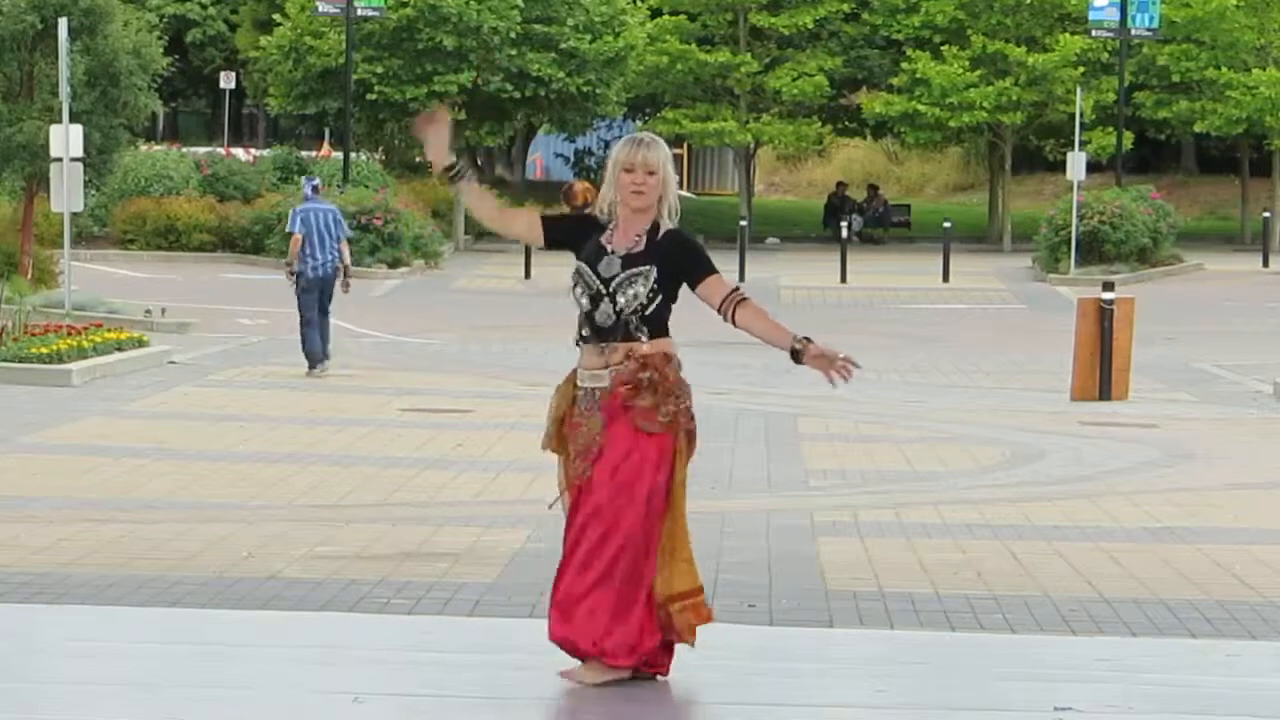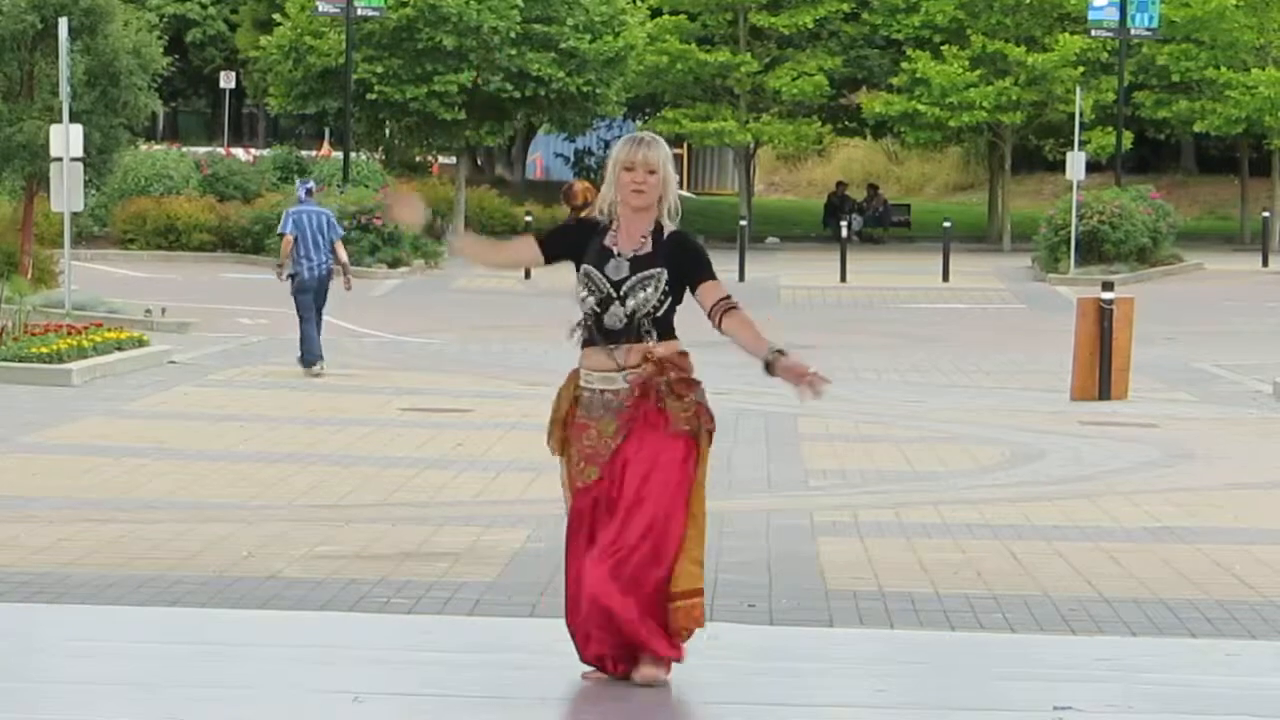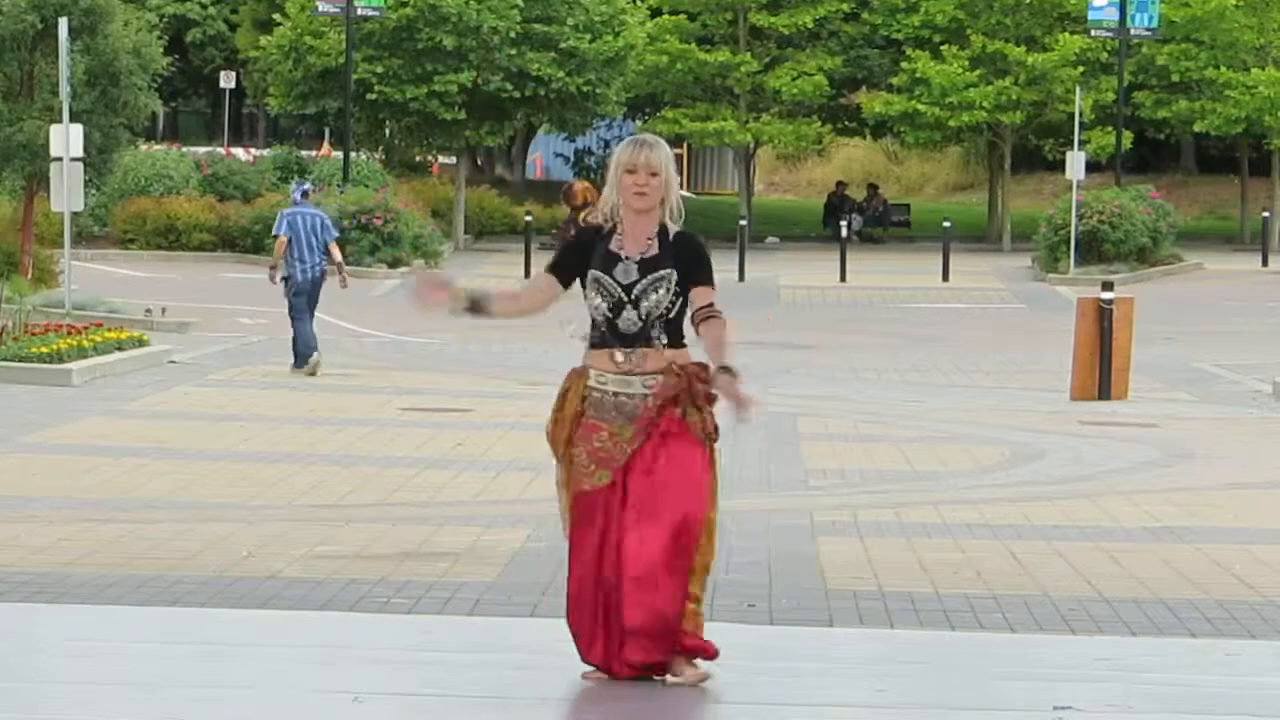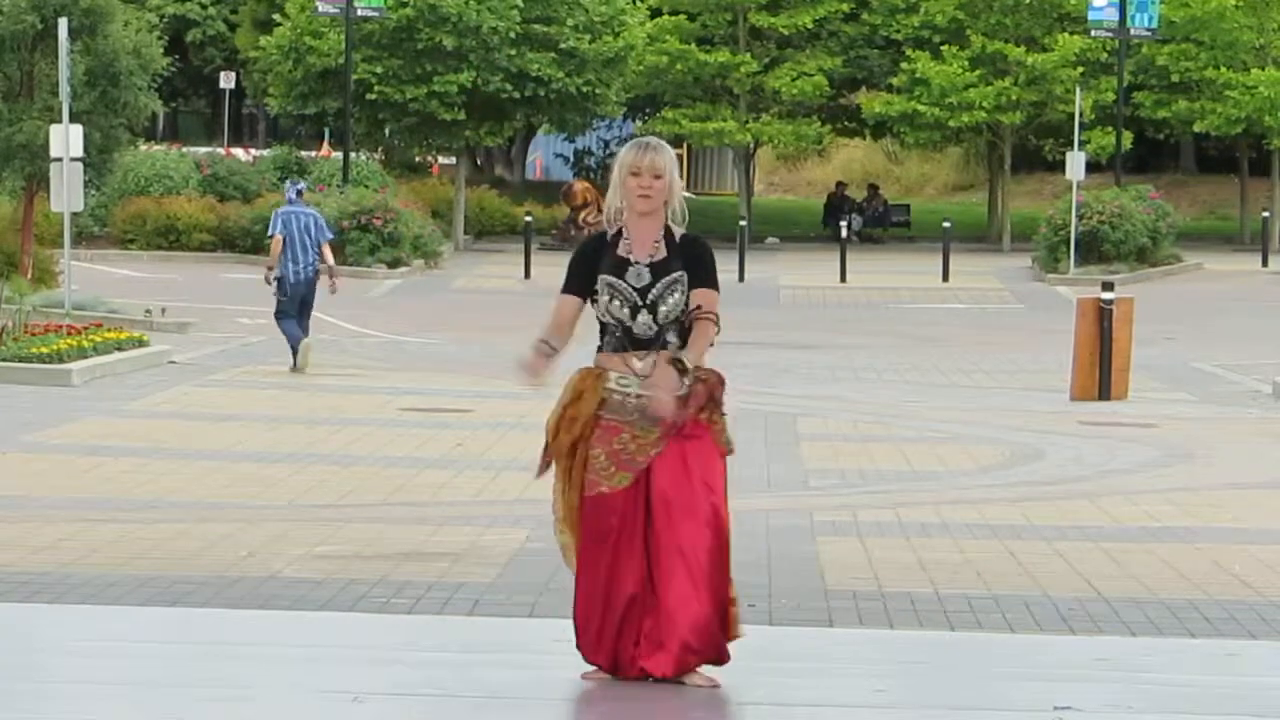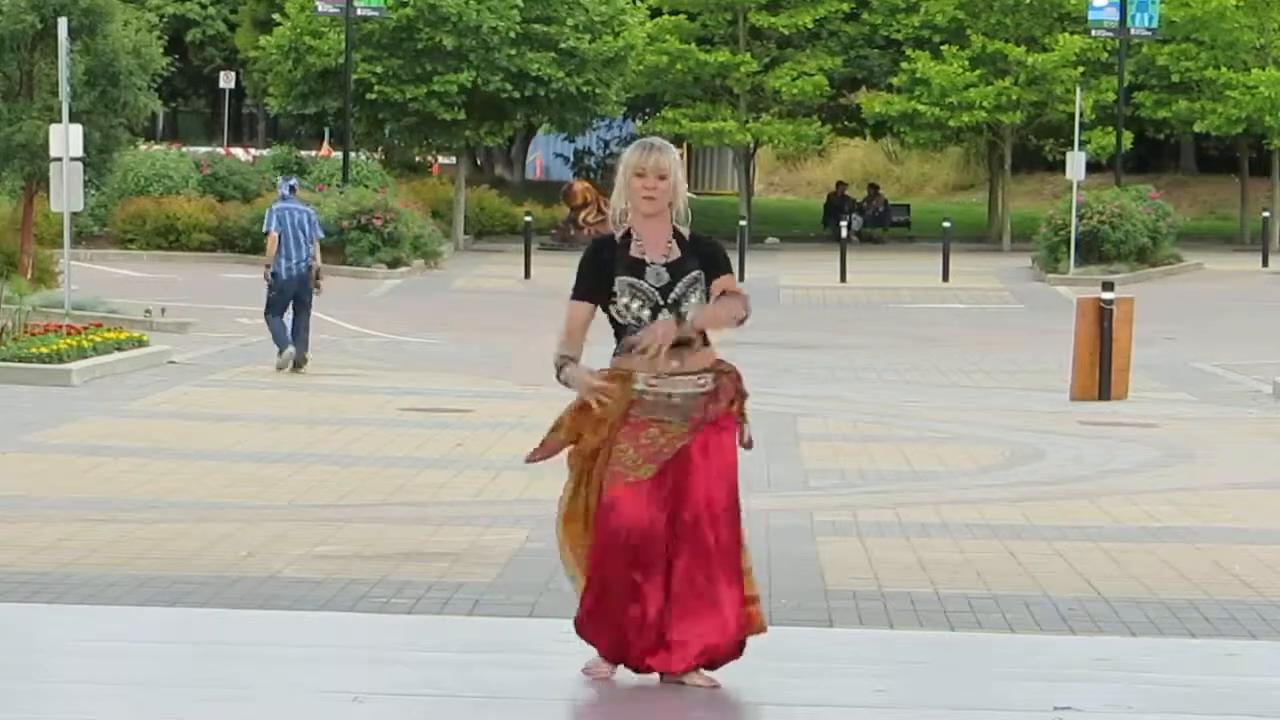
dt=0.1s
person 1, frame 1
left shoulder: (678, 245)
right shoulder: (587, 231)
left elbow: (736, 304)
right elbow: (503, 219)
left wrist: (802, 348)
right wrist: (447, 162)
left hip: (649, 397)
right hip: (592, 395)
left knee: (622, 521)
right knee: (594, 522)
left ankle: (613, 647)
right ankle: (625, 647)
person 1, frame 2
left shoulder: (680, 248)
right shoulder: (584, 234)
left elbow: (724, 310)
right elbow: (503, 254)
left wrist: (775, 359)
right wrist: (427, 221)
left hip: (658, 400)
right hip: (595, 399)
left knee: (649, 521)
right knee: (596, 525)
left ankle: (651, 646)
right ankle: (615, 648)
person 1, frame 3
left shoulder: (687, 248)
right shoulder: (590, 242)
left elbow: (708, 316)
right elbow: (530, 299)
left wrist: (723, 371)
right wrist: (465, 299)
left hip: (669, 403)
right hip: (599, 403)
left knee: (665, 525)
right knee: (601, 529)
left ankle: (675, 649)
right ankle: (614, 650)
person 1, frame 4
left shoulder: (691, 249)
right shoulder: (594, 251)
left elbow: (706, 320)
right elbow: (563, 320)
left wrist: (676, 372)
right wrist: (543, 351)
left hip: (683, 407)
right hip: (611, 405)
left knee: (690, 529)
right knee: (611, 531)
left ankle: (680, 652)
right ankle: (612, 652)
person 1, frame 5
left shoulder: (697, 248)
right shoulder: (604, 252)
left elbow: (736, 306)
right elbow: (573, 329)
left wrist: (675, 325)
right wrist: (572, 372)
left hip: (701, 406)
right hip: (631, 406)
left knee: (702, 530)
right knee: (625, 521)
left ankle: (685, 651)
right ankle: (614, 644)
person 2, frame 1
left shoulder: (299, 211)
right shoulder: (333, 210)
left elbow: (297, 238)
right elbow: (343, 242)
left wrist: (289, 263)
right wrist: (347, 273)
left hip: (308, 272)
right hip: (329, 270)
left knee: (309, 319)
right knee: (322, 315)
left ankle: (316, 364)
right ankle: (322, 357)
person 2, frame 2
left shoulder: (292, 213)
right shoulder: (326, 214)
left elbow: (288, 239)
right elbow: (338, 243)
left wrist: (281, 264)
right wrist: (346, 271)
left hip: (303, 272)
right hip: (324, 271)
left knee: (307, 318)
right knee: (315, 315)
left ankle: (314, 362)
right ankle: (309, 357)
person 2, frame 3
left shoulder: (286, 214)
right shoulder: (320, 215)
left elbow: (281, 241)
right elbow: (332, 245)
left wrist: (273, 267)
right wrist: (341, 271)
left hip: (297, 274)
right hip: (317, 273)
left knee: (299, 318)
right knee: (307, 316)
left ankle: (312, 354)
right ankle: (300, 361)
person 2, frame 4
left shoulder: (281, 213)
right shoulder: (315, 215)
left elbow: (277, 240)
right elbow: (325, 246)
left wrist: (270, 268)
right wrist: (332, 273)
left hip: (289, 275)
right hip: (310, 274)
left knee: (284, 316)
right knee: (302, 317)
left ankle: (301, 343)
right ankle: (299, 359)
person 2, frame 5
left shoulder: (276, 210)
right shoulder: (308, 212)
left elbow: (273, 237)
right elbow: (316, 244)
left wrist: (268, 265)
right wrist: (318, 275)
left hip: (283, 271)
right hip: (305, 271)
left knee: (273, 314)
right knee: (301, 316)
left ankle: (286, 348)
right ankle: (300, 361)
